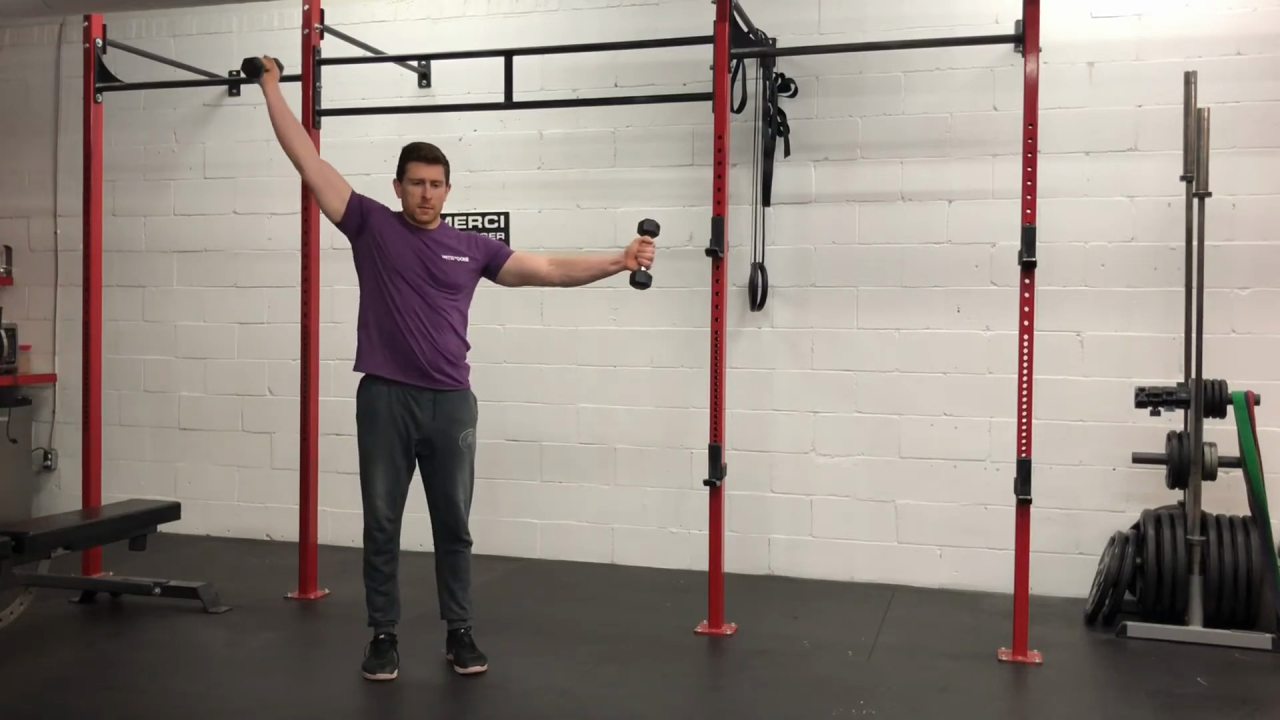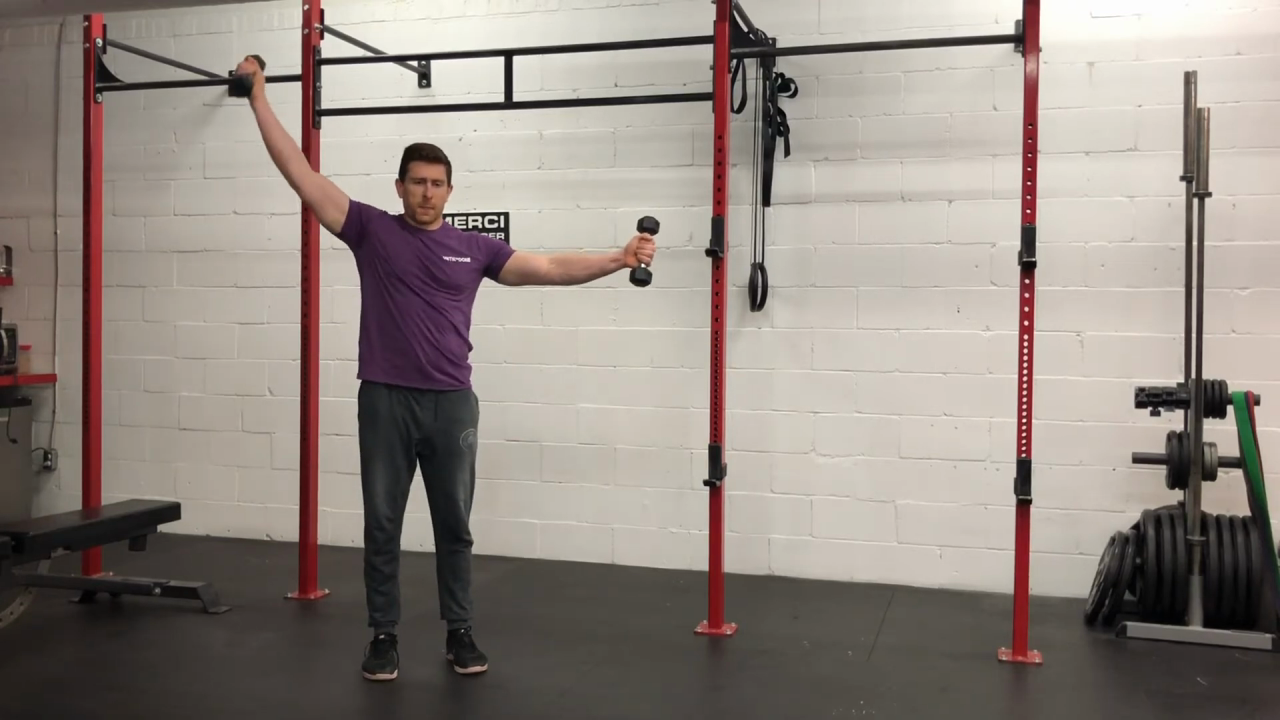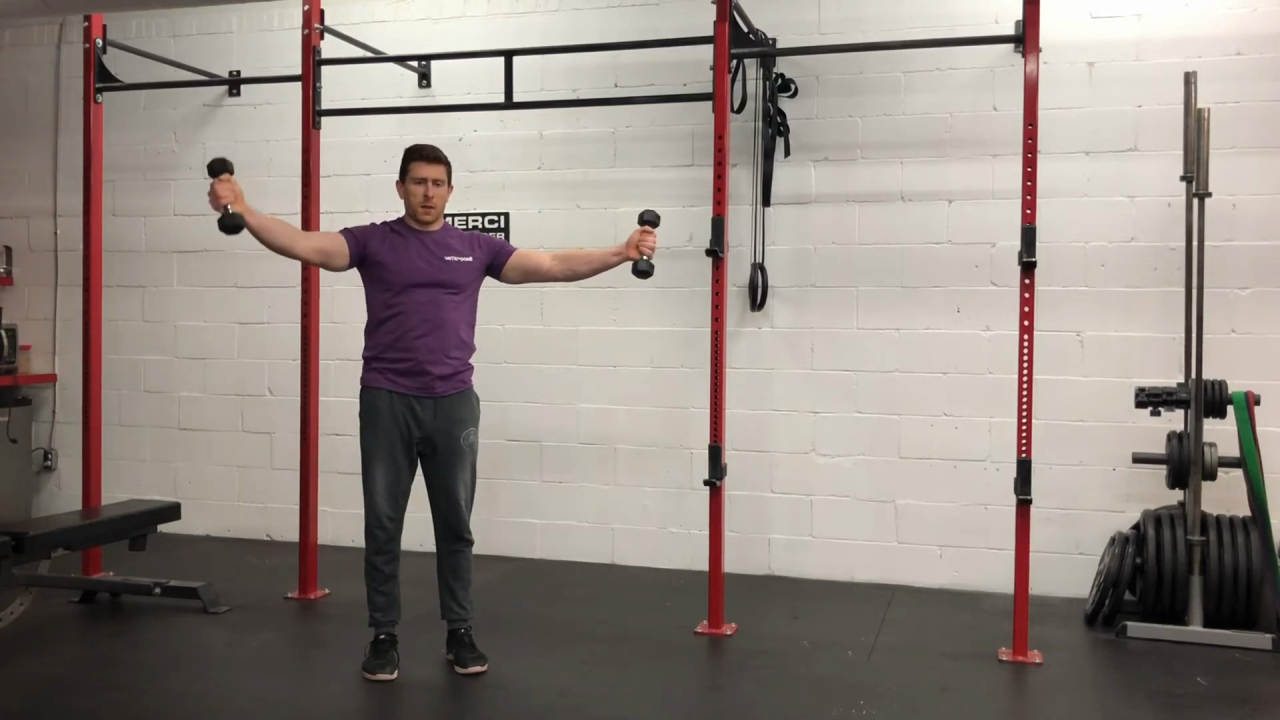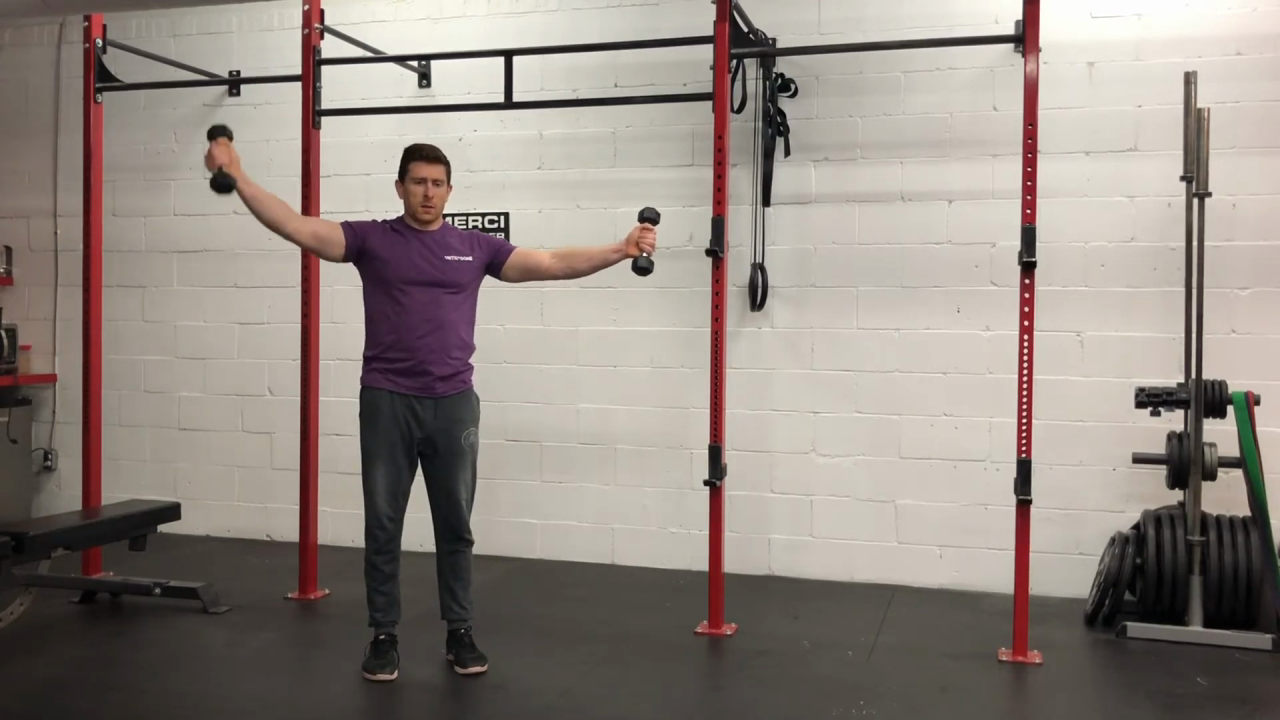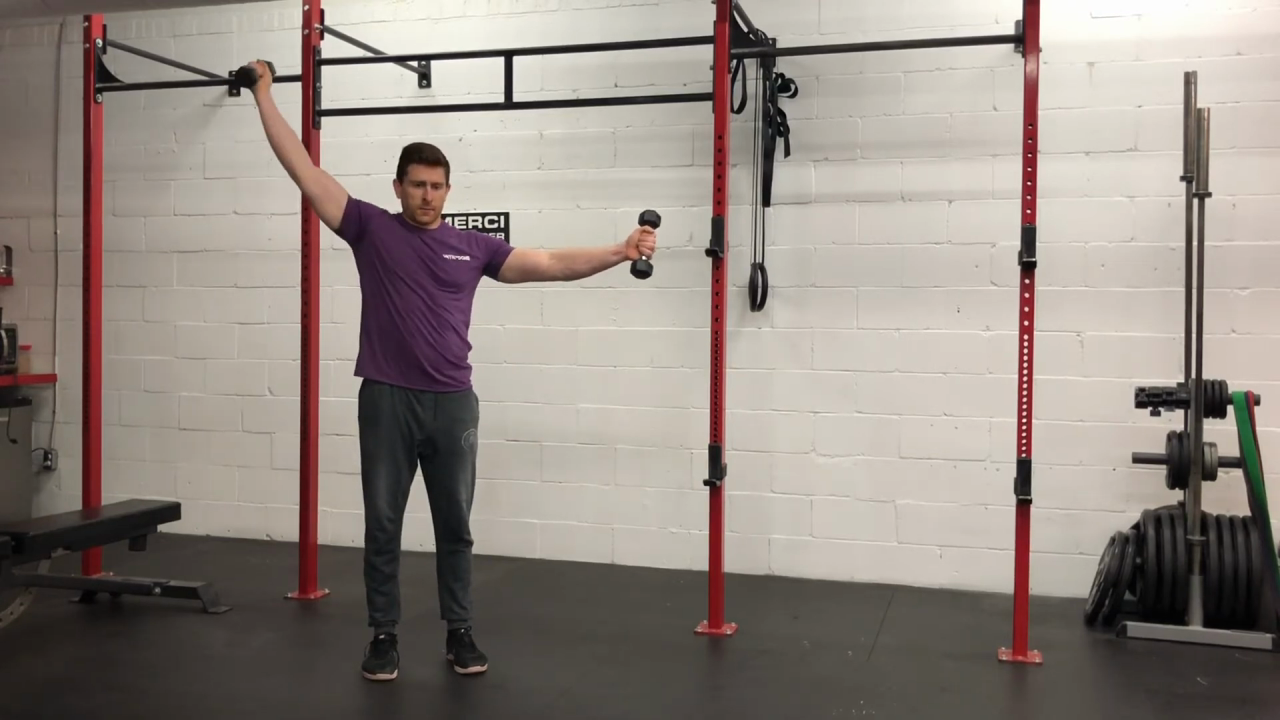
dt=0.5s
person 1, frame 1
left shoulder: (472, 248)
right shoulder: (371, 225)
left elbow: (548, 270)
right elbow: (308, 161)
left wrist: (618, 261)
right wrist: (271, 86)
left hip: (451, 403)
right hip: (385, 399)
left knee: (454, 527)
right knee: (382, 526)
left ankle: (459, 632)
right ankle: (383, 636)
person 1, frame 2
left shoulder: (474, 247)
right shoulder: (372, 230)
left elbow: (548, 268)
right elbow: (302, 176)
left wrist: (619, 258)
right wrist: (258, 96)
left hip: (452, 405)
right hip: (384, 401)
left knee: (454, 527)
right knee: (382, 528)
left ankle: (459, 633)
right ankle: (383, 636)
person 1, frame 3
left shoulder: (475, 247)
right shoulder: (373, 241)
left elbow: (550, 265)
right elbow: (304, 245)
left wrist: (620, 253)
right wrist: (241, 209)
left hip: (453, 403)
right hip: (386, 401)
left knee: (455, 526)
right knee: (382, 526)
left ankle: (459, 632)
right ankle: (383, 635)
person 1, frame 4
left shoulder: (474, 244)
right shoulder: (374, 239)
left elbow: (550, 261)
right elbow: (300, 228)
left wrist: (620, 250)
right wrist: (236, 173)
left hip: (453, 403)
right hip: (387, 401)
left knee: (455, 527)
right knee: (383, 526)
left ankle: (460, 633)
right ankle: (383, 636)
person 1, frame 5
left shoulder: (473, 247)
right shoulder: (371, 229)
left elbow: (549, 264)
right elbow: (302, 169)
left wrist: (620, 252)
right wrist: (264, 93)
left hip: (453, 403)
right hip: (386, 400)
left knee: (455, 527)
right knee: (382, 526)
left ankle: (459, 632)
right ankle: (383, 636)
